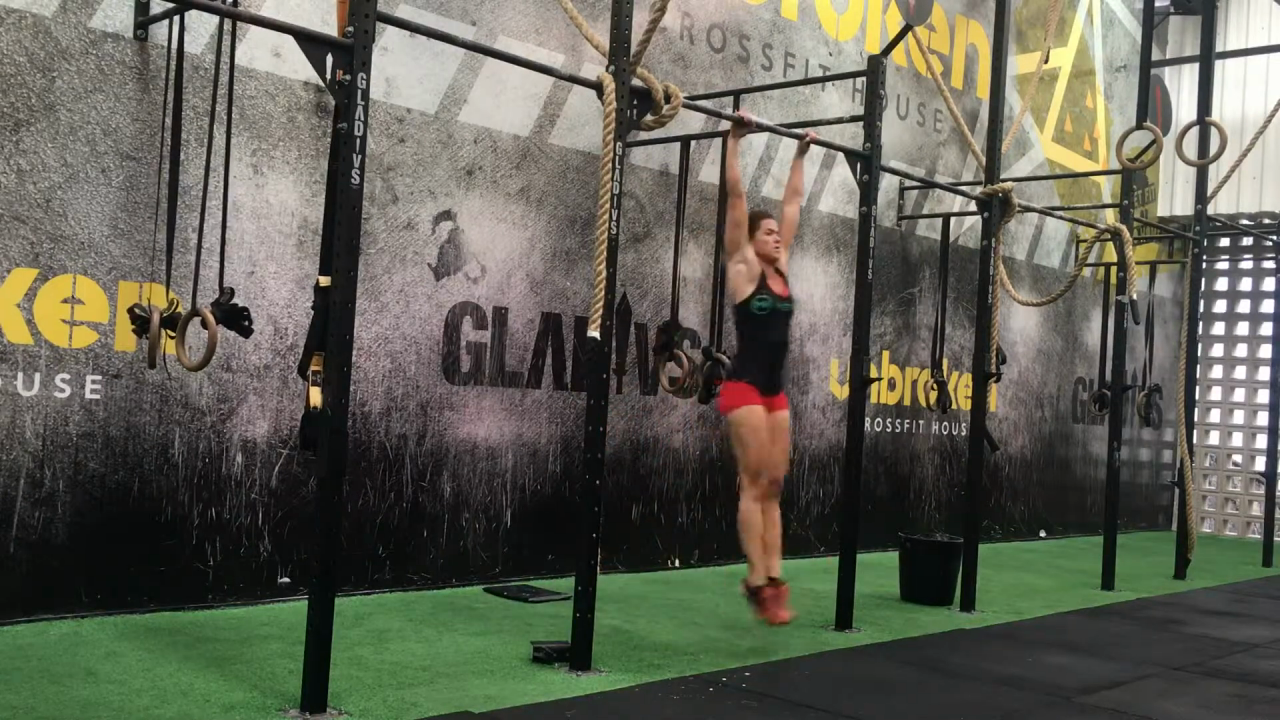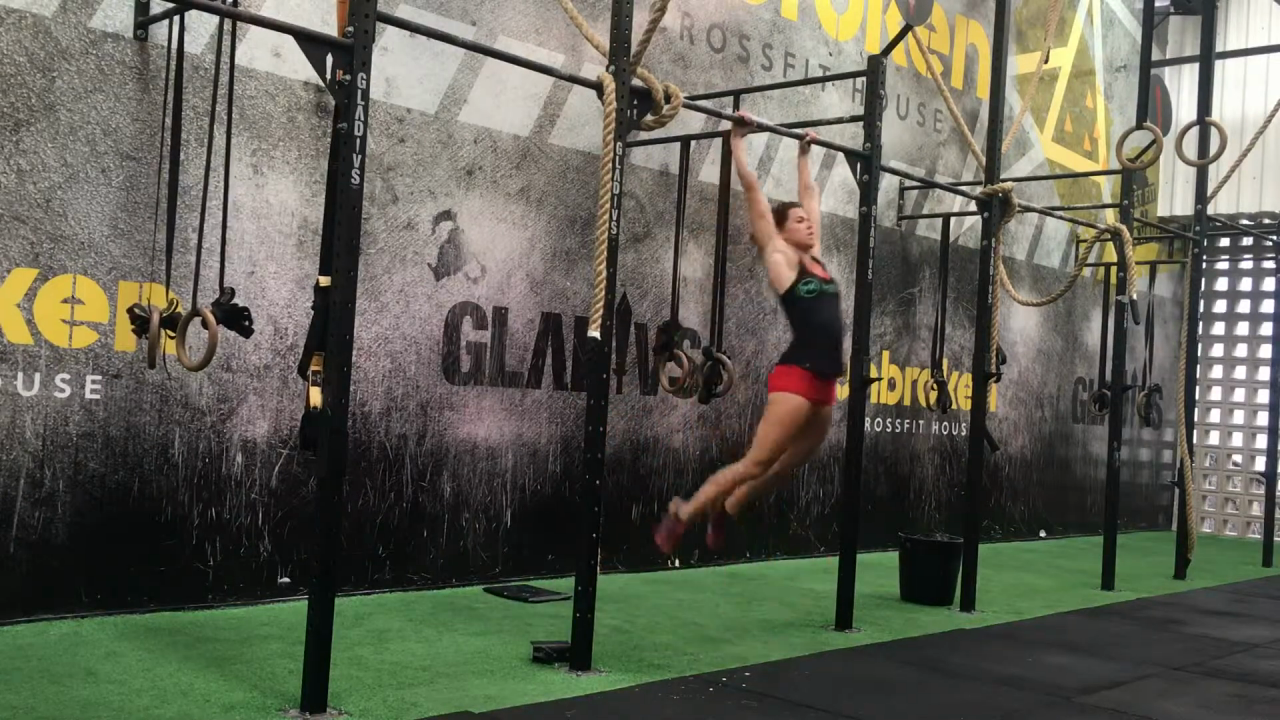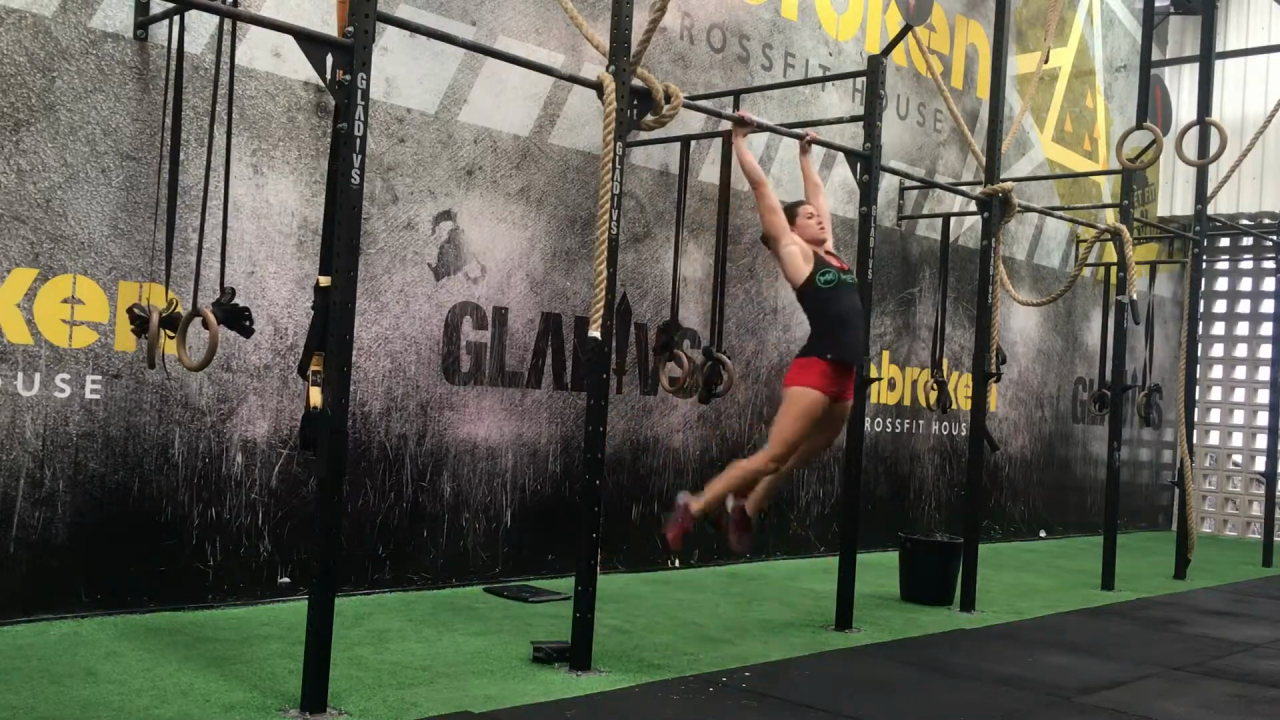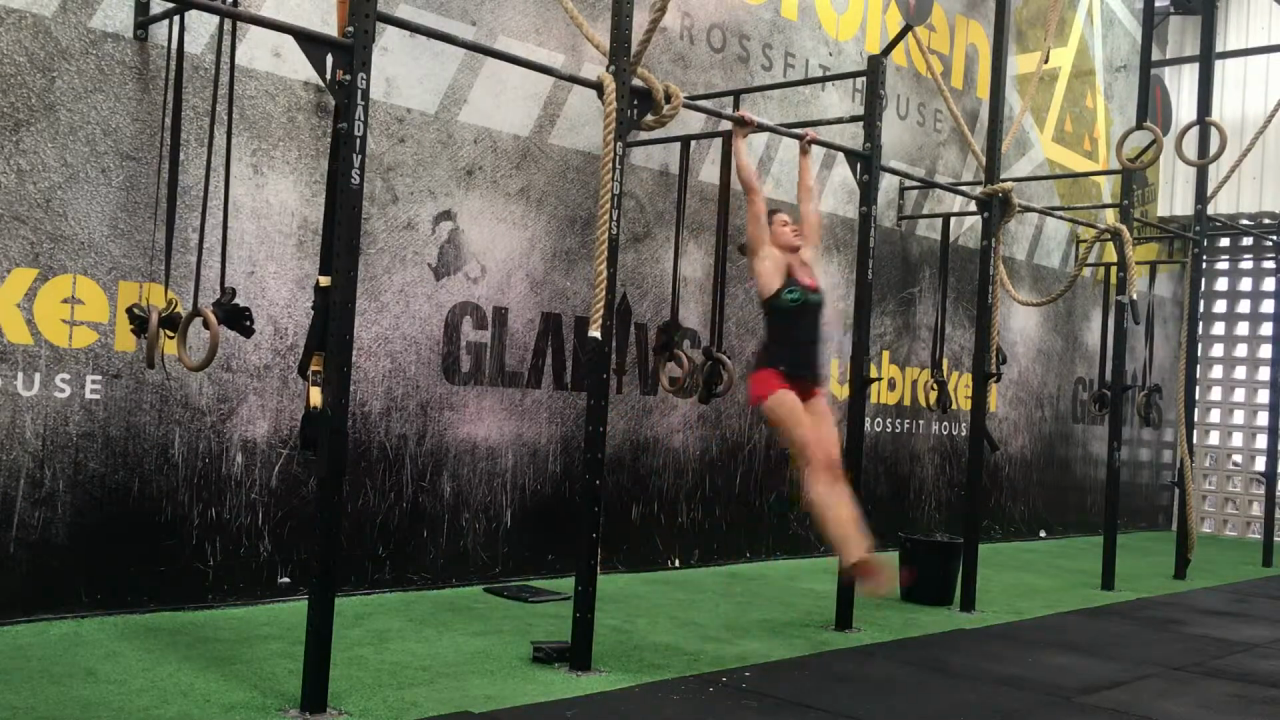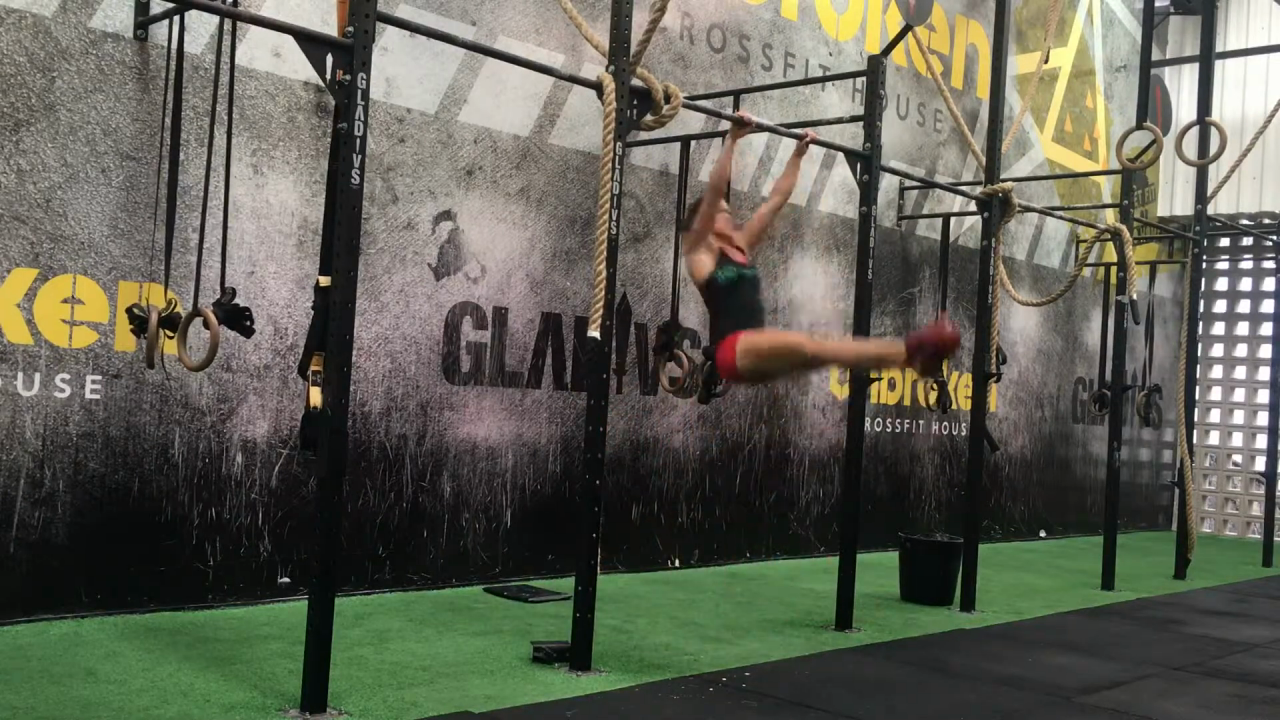
dt=0.2s
person 1, frame 1
left shoulder: (779, 269)
right shoulder: (742, 268)
left elbow: (792, 203)
right elbow: (735, 201)
left wrist: (801, 155)
right wrist: (734, 140)
left hip: (773, 393)
right hip: (743, 390)
left knee: (771, 487)
right knee: (756, 487)
left ankle: (772, 578)
right ankle: (757, 584)
person 1, frame 2
left shoulder: (815, 257)
right shoulder: (778, 255)
left elbow: (810, 195)
right elbow: (754, 192)
left wrist: (804, 154)
right wrist: (737, 141)
left hip: (825, 381)
right hip: (798, 376)
left knee: (787, 466)
right knee: (757, 463)
left ankle: (723, 511)
right ankle: (680, 514)
person 1, frame 3
left shoulder: (828, 251)
right shoulder: (794, 250)
left elbow: (817, 193)
right elbow: (758, 185)
left wrist: (807, 156)
right wrist: (739, 139)
left hip: (842, 376)
right hip: (816, 370)
left knee: (803, 457)
right knee: (772, 456)
left ankle: (743, 508)
right ankle: (693, 506)
person 1, frame 4
left shoulder: (806, 259)
right shoulder: (768, 261)
left elbow: (809, 202)
right elbow: (754, 193)
left wrist: (805, 156)
right wrist: (740, 139)
left hip: (807, 384)
right hip: (773, 378)
left knee: (832, 468)
right knee: (818, 464)
left ankle: (859, 555)
right ankle: (857, 559)
person 1, frame 5
left shoulder: (740, 246)
right shoulder: (699, 251)
left elbow: (776, 201)
right elbow: (713, 195)
left wrist: (798, 154)
right wrist: (731, 140)
left hip: (761, 346)
right hip: (735, 349)
right knee: (810, 346)
right ankle: (910, 350)
